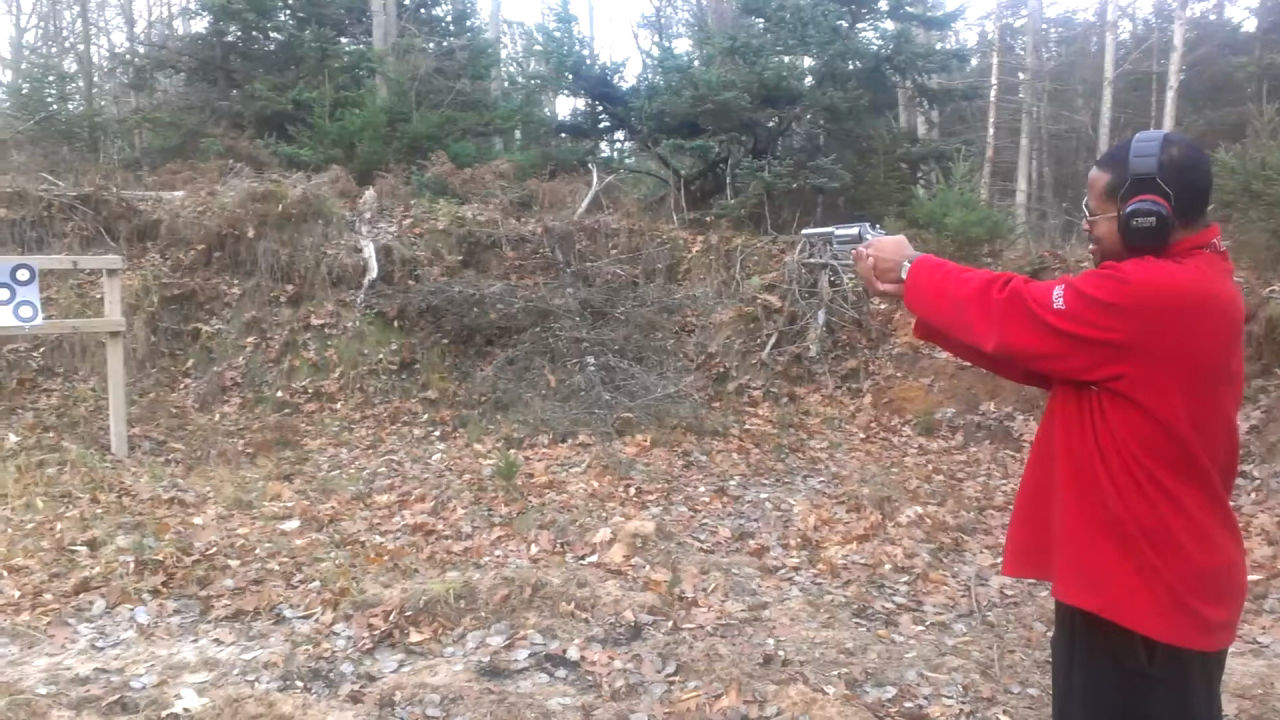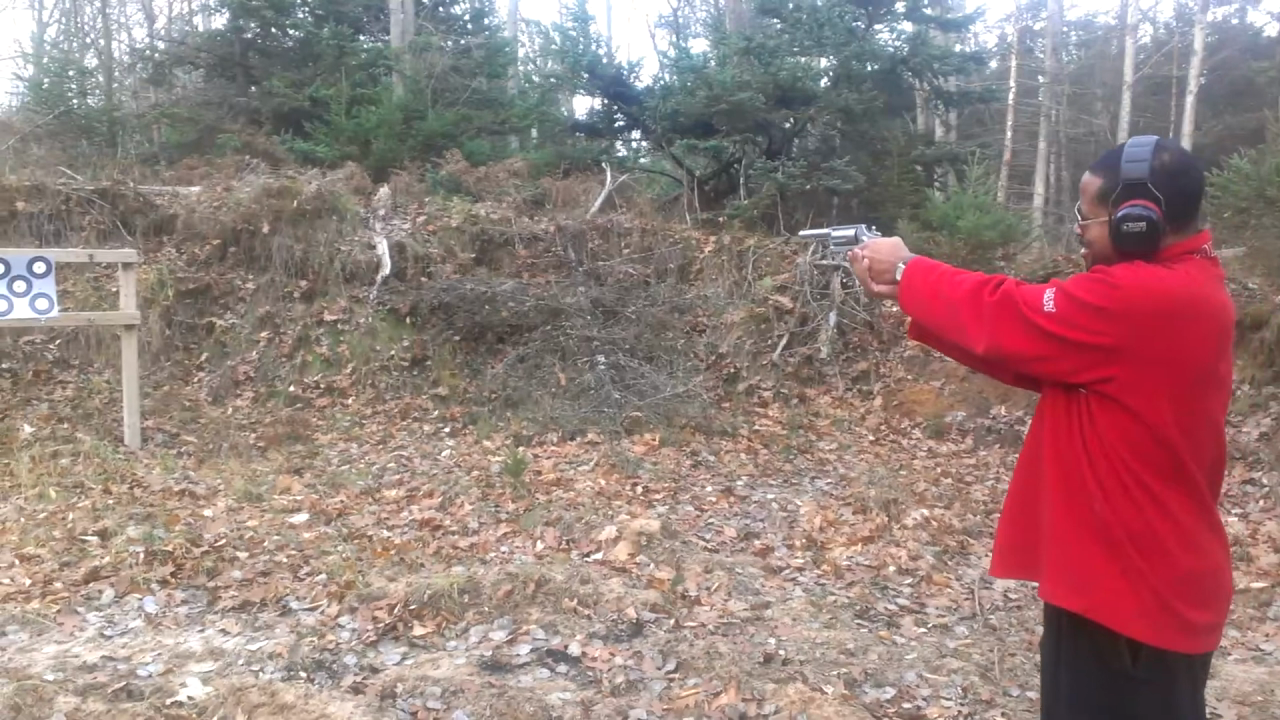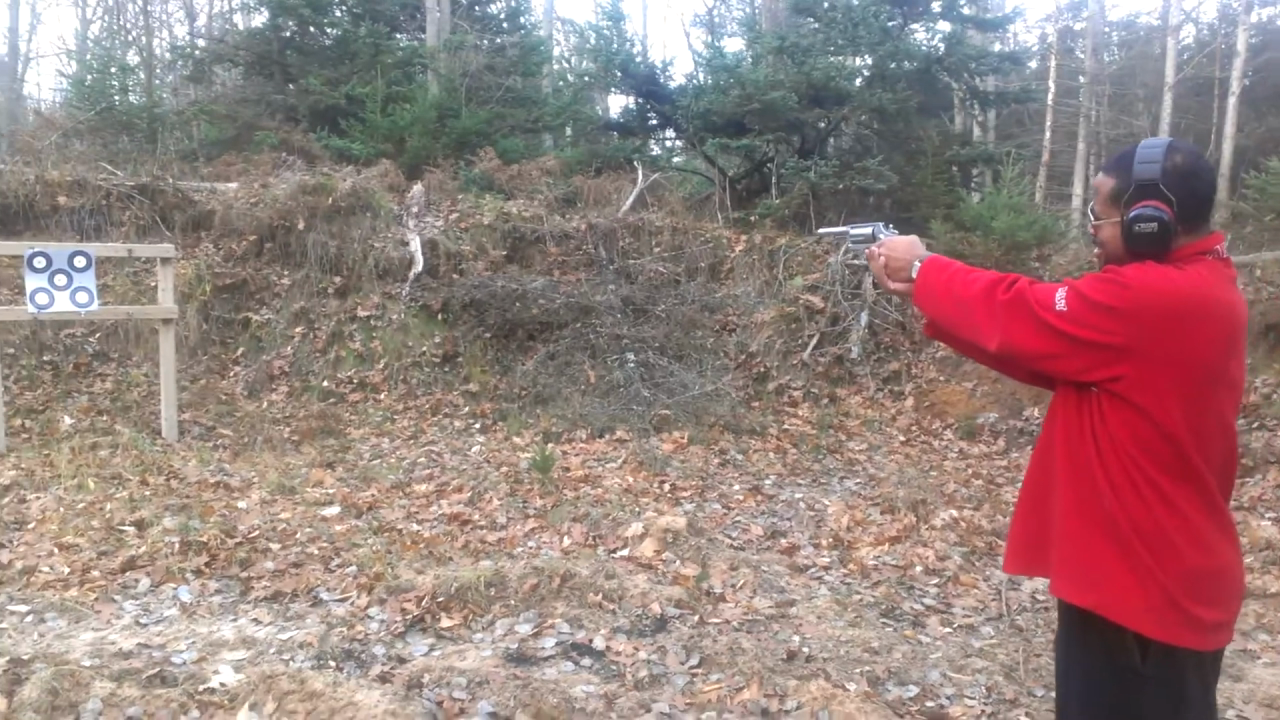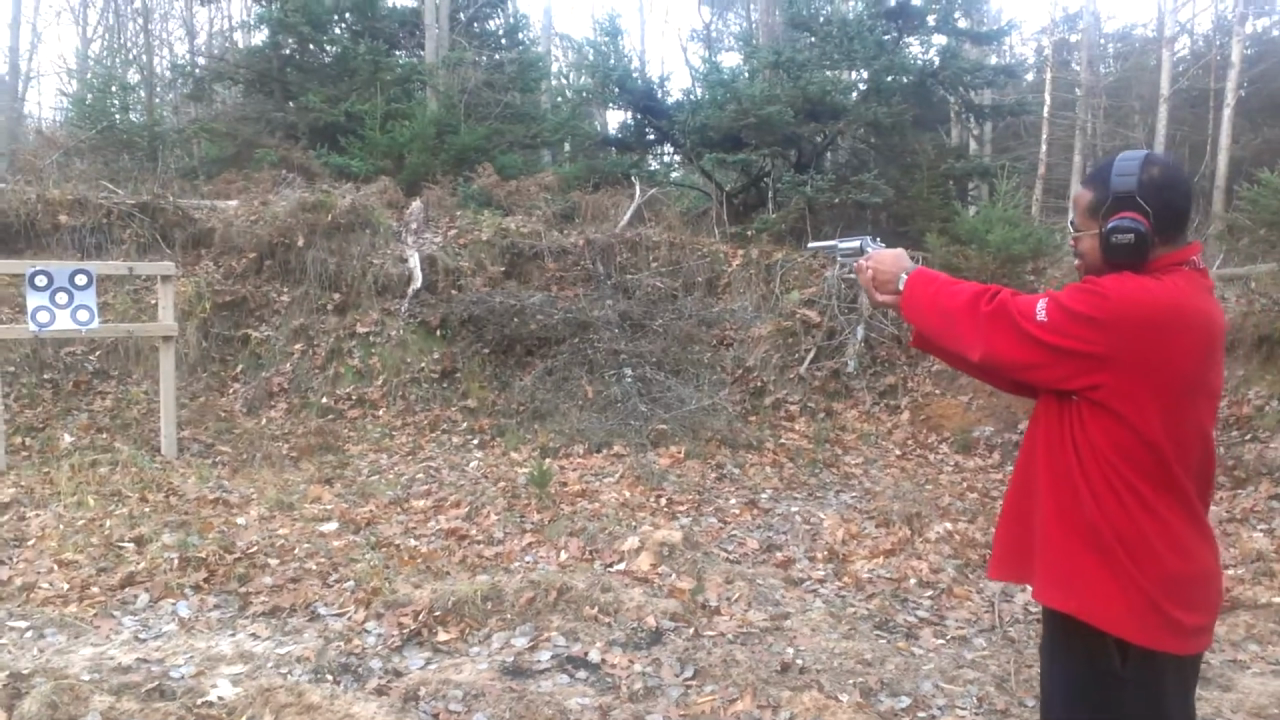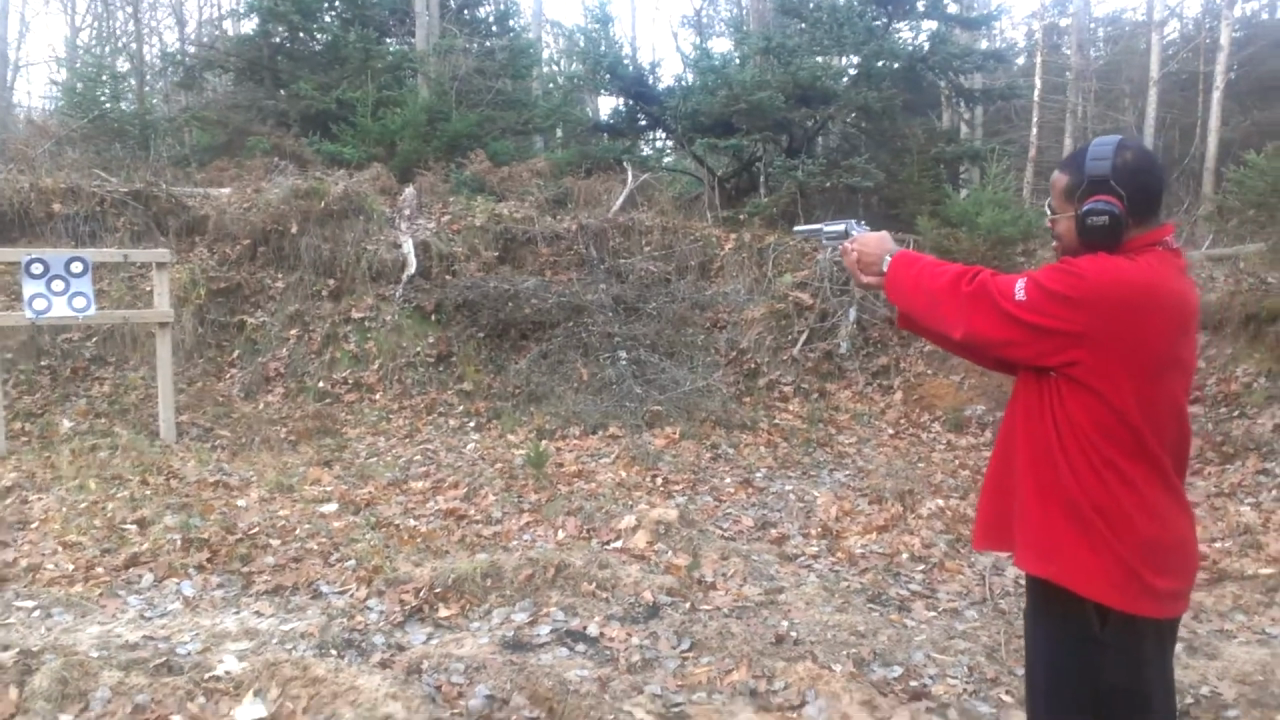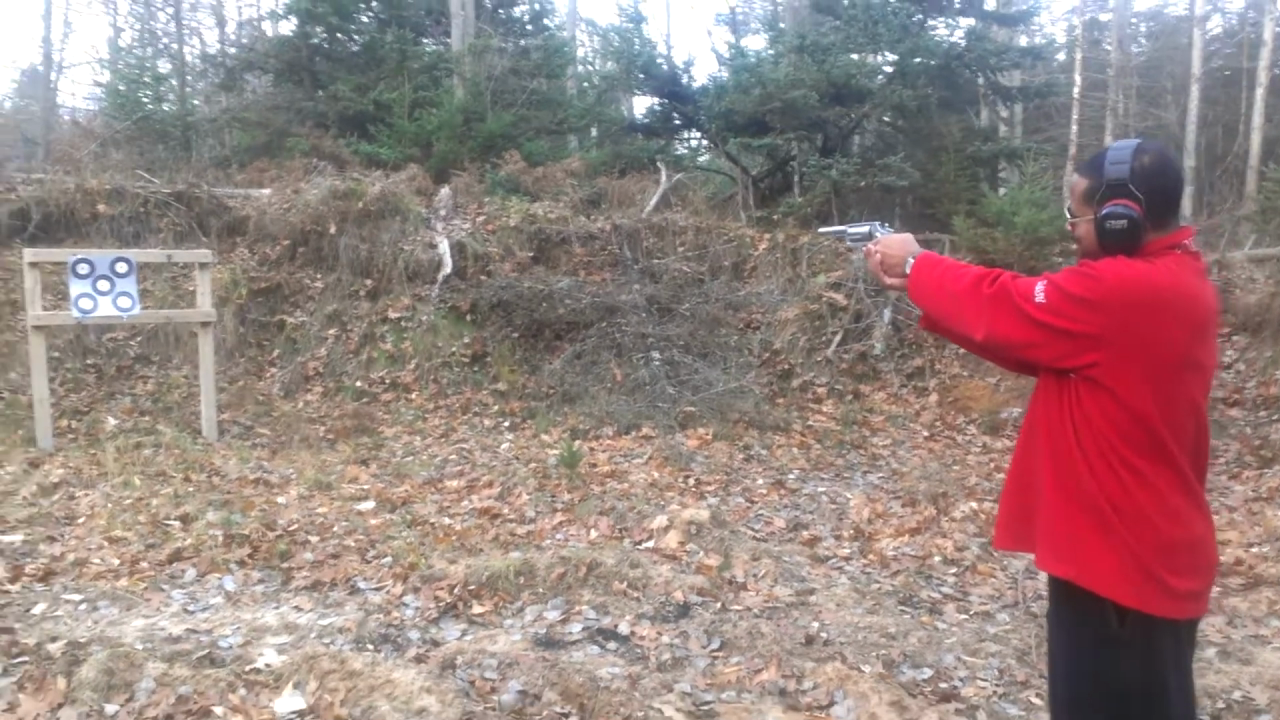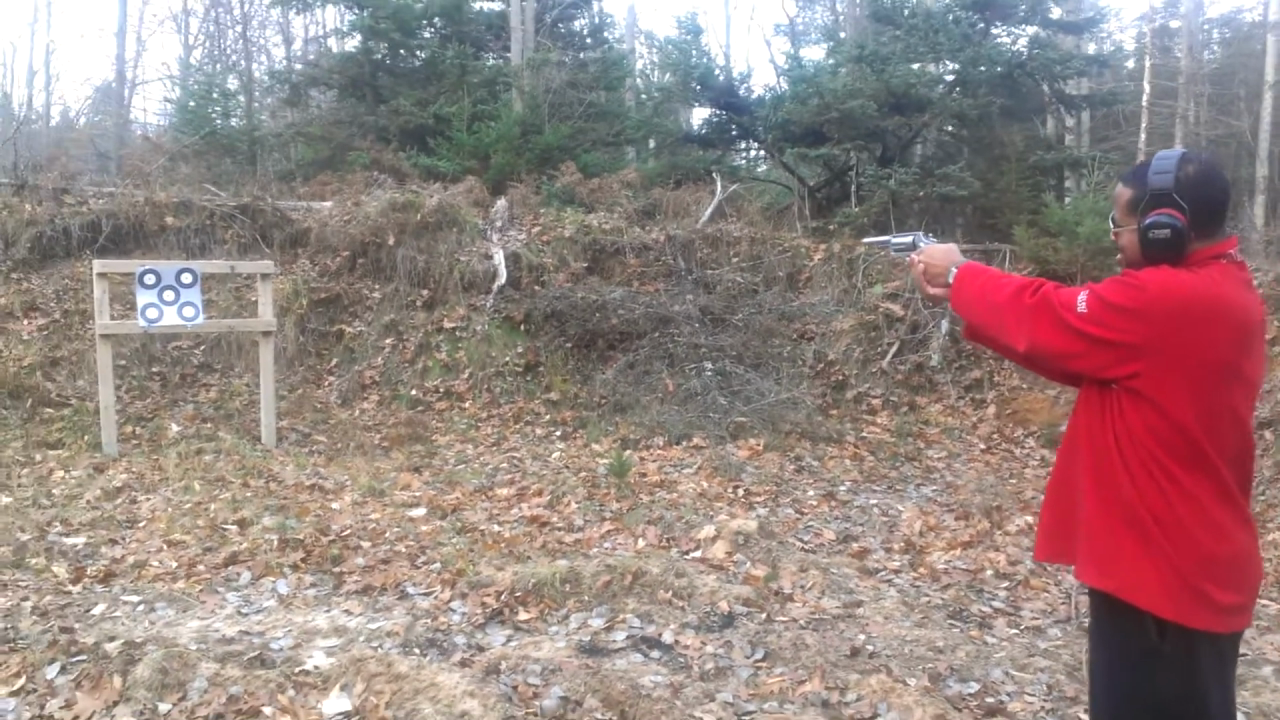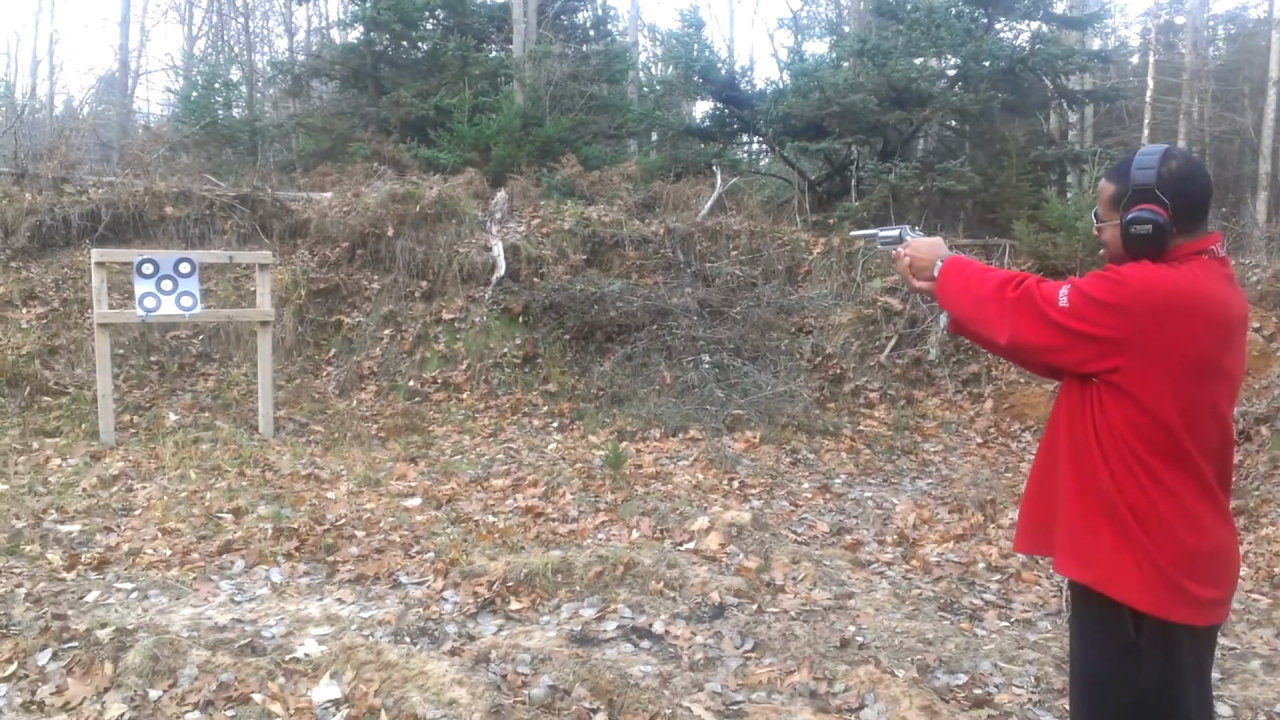
dt=0.3s
person 1, frame 1
left shoulder: (1152, 296)
right shoulder: (1186, 282)
left elbow: (1015, 316)
right elbow: (1039, 339)
left wrist: (910, 270)
right wrist: (919, 288)
left hip: (1149, 588)
right hip: (1149, 573)
person 1, frame 2
left shoulder: (1142, 300)
right shoulder: (1178, 287)
left elbow: (1008, 319)
right elbow: (1035, 343)
left wrist: (906, 272)
right wrist: (911, 290)
left hip: (1136, 590)
right hip: (1141, 577)
person 1, frame 3
left shoulder: (1152, 301)
right shoulder: (1194, 288)
left elbow: (1020, 316)
right elbow: (1047, 344)
left wrist: (921, 269)
right wrist: (929, 288)
left hip: (1146, 588)
right hip: (1160, 576)
person 1, frame 4
left shoulder: (1129, 310)
right shoulder: (1175, 298)
left elbow: (1003, 328)
right elbow: (1033, 351)
left wrist: (908, 282)
right wrist: (914, 300)
left hip: (1127, 593)
right hip: (1143, 582)
person 1, frame 5
left shoulder: (1106, 288)
right shoulder: (1152, 277)
left elbow: (984, 306)
right elbow: (1012, 328)
left wrist: (891, 263)
right wrist: (900, 283)
left hip: (1106, 560)
right hip: (1123, 551)
person 1, frame 6
left shoulder: (1122, 291)
right shoulder: (1173, 279)
left elbow: (1006, 308)
right elbow: (1036, 327)
left wrist: (915, 264)
right wrist: (921, 283)
left hip: (1125, 561)
right hip: (1146, 551)
person 1, frame 7
left shoulder: (1164, 303)
right shoulder: (1223, 290)
left elbow: (1049, 318)
right elbow: (1077, 338)
left wrist: (957, 275)
right wrist: (968, 292)
left hip: (1167, 573)
right hip: (1194, 565)
person 1, frame 8
left shoulder: (1147, 296)
right shoulder: (1204, 284)
left elbow: (1028, 312)
right elbow: (1061, 331)
left wrist: (943, 267)
right wrist: (950, 287)
left hip: (1145, 567)
right hip: (1174, 558)
